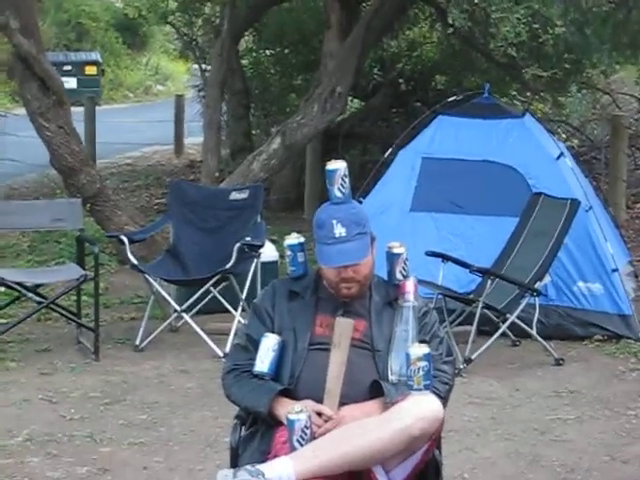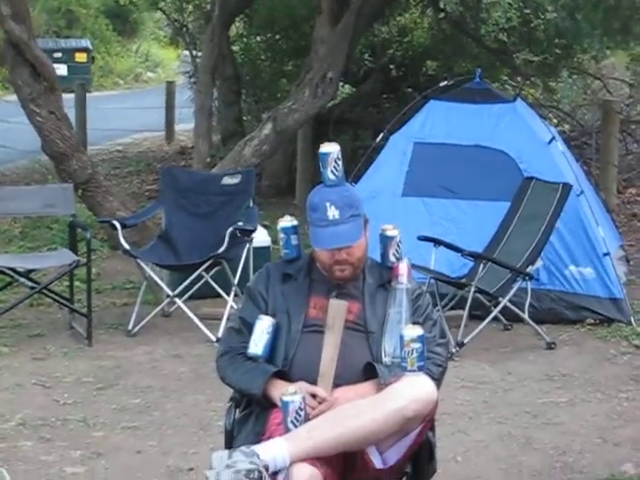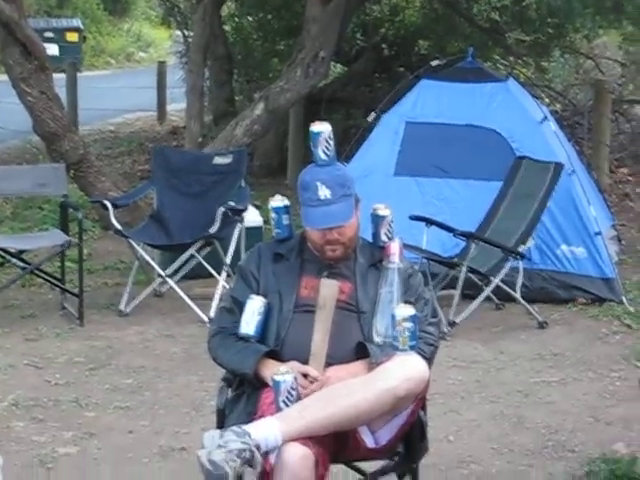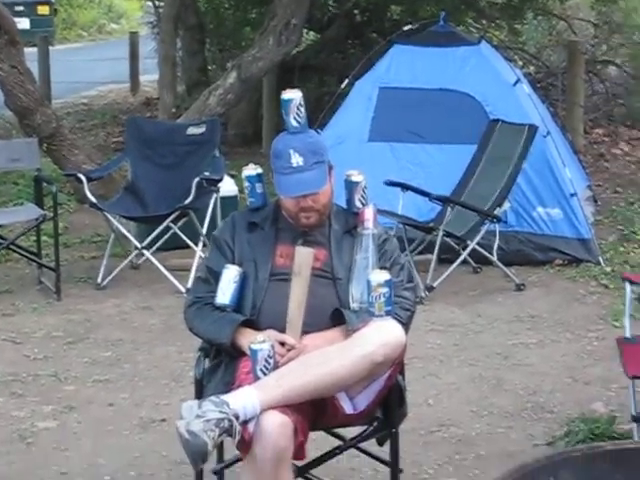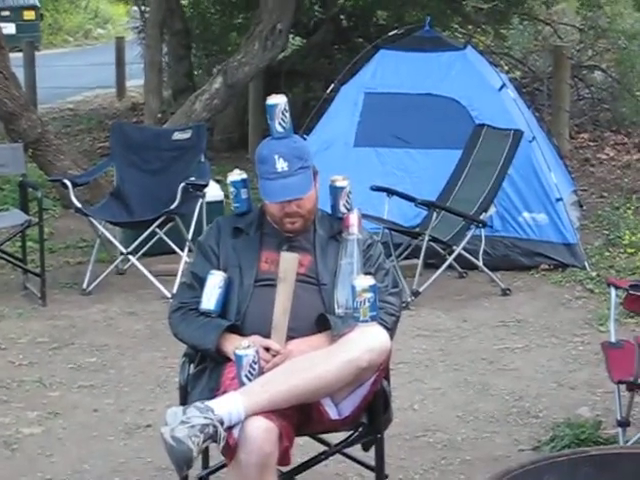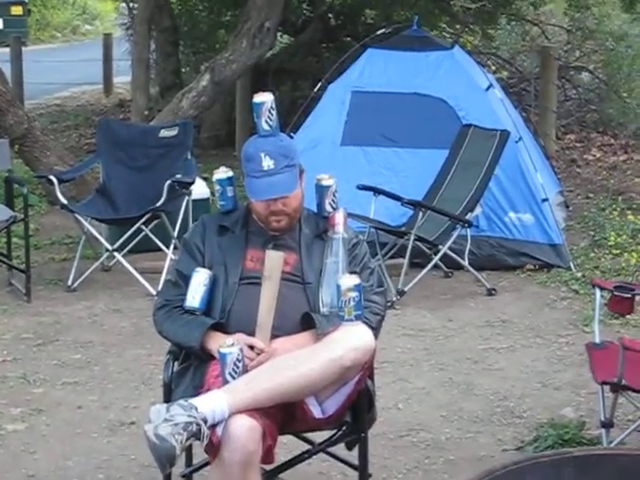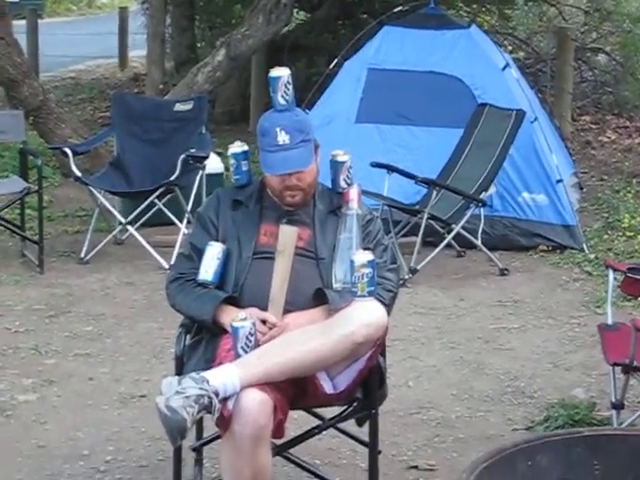
dt=0.3s
person 1, frame 1
right shoulder: (281, 298)
left elbow: (440, 377)
right elbow: (237, 373)
left wrist: (369, 412)
right wrist: (284, 407)
left hip: (381, 442)
left knee: (427, 410)
person 1, frame 2
right shoulder: (275, 280)
left elbow: (433, 359)
right elbow: (231, 355)
left wrist: (362, 393)
right wrist: (279, 389)
left hip: (375, 427)
left knee: (421, 390)
person 1, frame 3
right shoulder: (266, 260)
left elbow: (424, 340)
right elbow: (223, 336)
left wrist: (353, 374)
right wrist: (270, 369)
left hip: (368, 410)
left knee: (412, 371)
left ankle: (253, 436)
person 1, frame 4
right shoulder: (241, 229)
left elbow: (400, 305)
right elbow: (199, 307)
left wrist: (329, 341)
right wrist: (248, 338)
left hip: (346, 374)
right hip: (267, 369)
left knee: (389, 336)
right knee: (270, 431)
left ankle: (230, 408)
person 1, frame 5
right shoulder: (226, 235)
left elbow: (385, 310)
right elbow: (183, 312)
left wrist: (316, 345)
right wrist: (233, 344)
left hip: (333, 381)
right hip: (252, 374)
left knee: (374, 342)
right knee: (256, 436)
left ankle: (215, 413)
person 1, frame 6
right shoulder: (211, 233)
left elbow: (370, 310)
right elbow: (168, 309)
left wrist: (300, 344)
right wrist: (217, 341)
left hip: (315, 379)
right hip: (236, 375)
left knee: (357, 340)
right knee: (239, 435)
left ankle: (199, 412)
person 1, frame 7
right shoulder: (225, 207)
left elbow: (384, 286)
right elbow: (181, 283)
left wrist: (312, 319)
right wrist: (229, 315)
left hip: (327, 357)
right hip: (248, 348)
left knee: (370, 317)
right knee: (250, 409)
left ankle: (211, 384)
